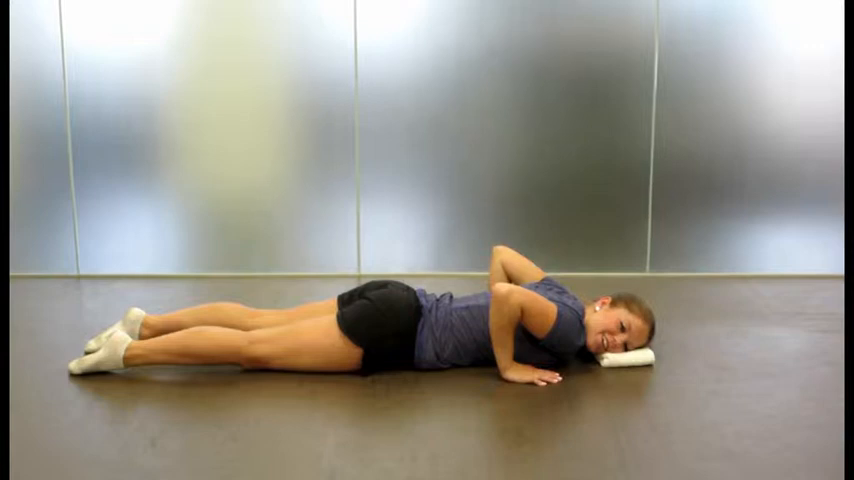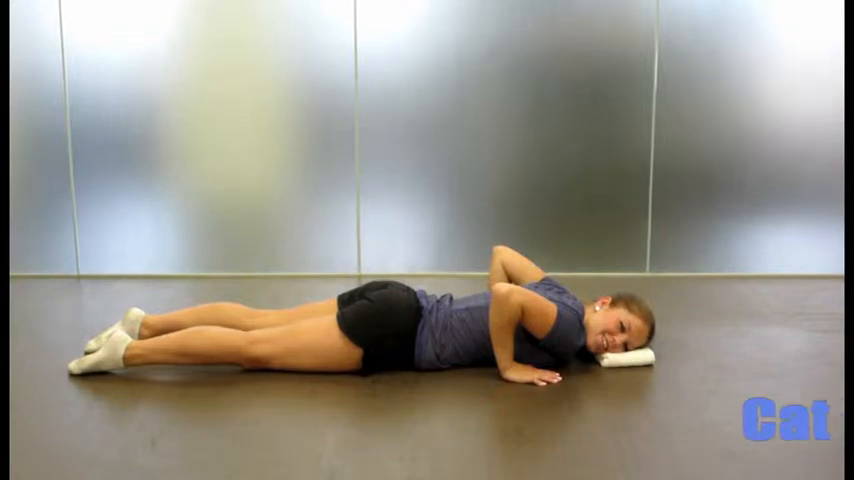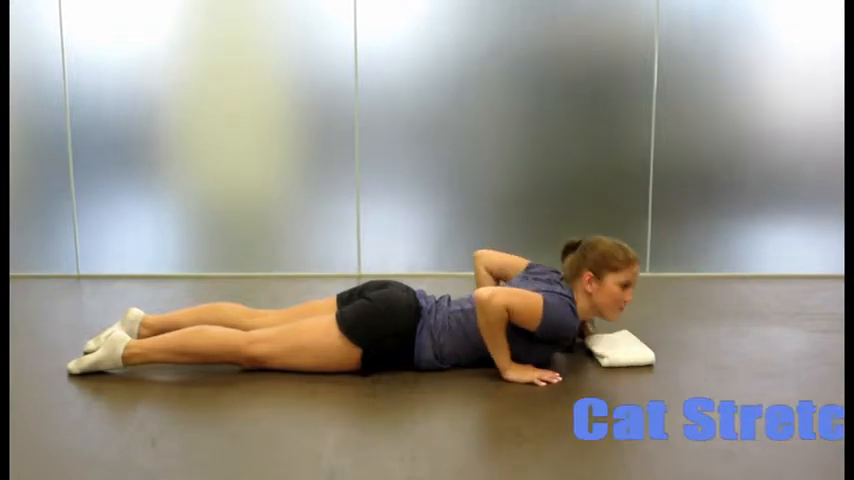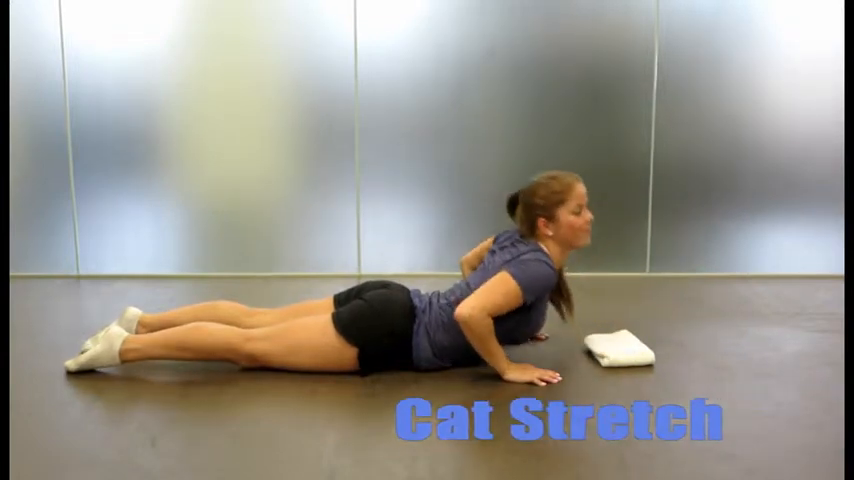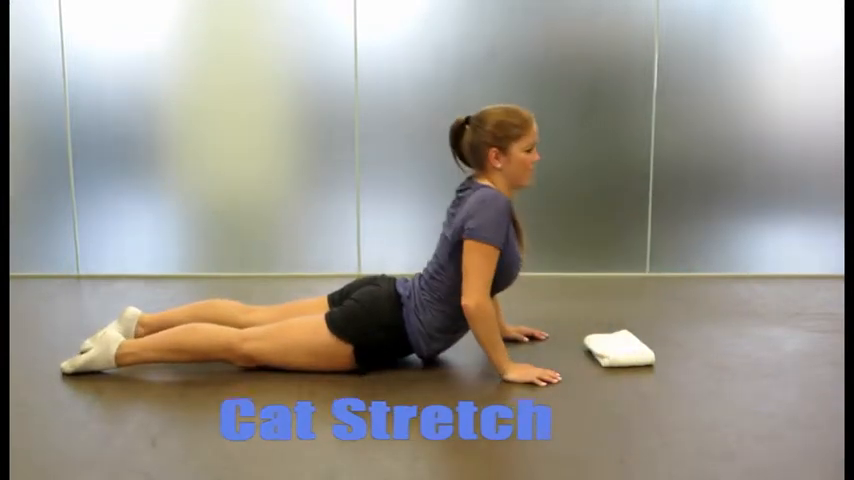
dt=0.7s
person 1, frame 1
left shoulder: (554, 295)
right shoulder: (564, 328)
left elbow: (499, 252)
right elbow: (505, 295)
right wrist: (507, 364)
left hip: (398, 306)
right hip: (394, 327)
left knee: (261, 321)
right knee: (255, 349)
left ankle: (144, 322)
right ankle: (126, 349)
person 1, frame 2
left shoulder: (554, 292)
right shoulder: (564, 327)
left elbow: (500, 253)
right elbow: (507, 294)
right wrist: (507, 364)
left hip: (399, 307)
right hip: (394, 330)
left knee: (261, 321)
right knee: (255, 348)
left ankle: (144, 322)
right ankle: (128, 351)
person 1, frame 3
left shoulder: (548, 276)
right shoulder: (561, 314)
left elbow: (483, 258)
right elbow: (486, 299)
right wrist: (507, 364)
left hip: (396, 306)
right hip: (395, 331)
left knee: (260, 318)
right knee: (254, 347)
left ankle: (142, 322)
right ankle: (125, 350)
person 1, frame 4
left shoulder: (519, 239)
right shoulder: (538, 267)
right elbow: (469, 313)
left wrist: (504, 319)
right wrist: (505, 366)
left hip: (390, 305)
right hip: (389, 333)
left knee: (254, 320)
right knee: (250, 347)
left ankle: (140, 322)
right ankle: (124, 347)
person 1, frame 5
left shoulder: (480, 190)
right shoulder: (490, 204)
left elbow: (479, 281)
right elbow: (472, 301)
left wrist: (500, 326)
right wrist: (506, 367)
left hip: (386, 300)
right hip: (382, 326)
left knee: (254, 316)
right knee: (245, 347)
left ankle: (140, 322)
right ankle: (119, 350)
